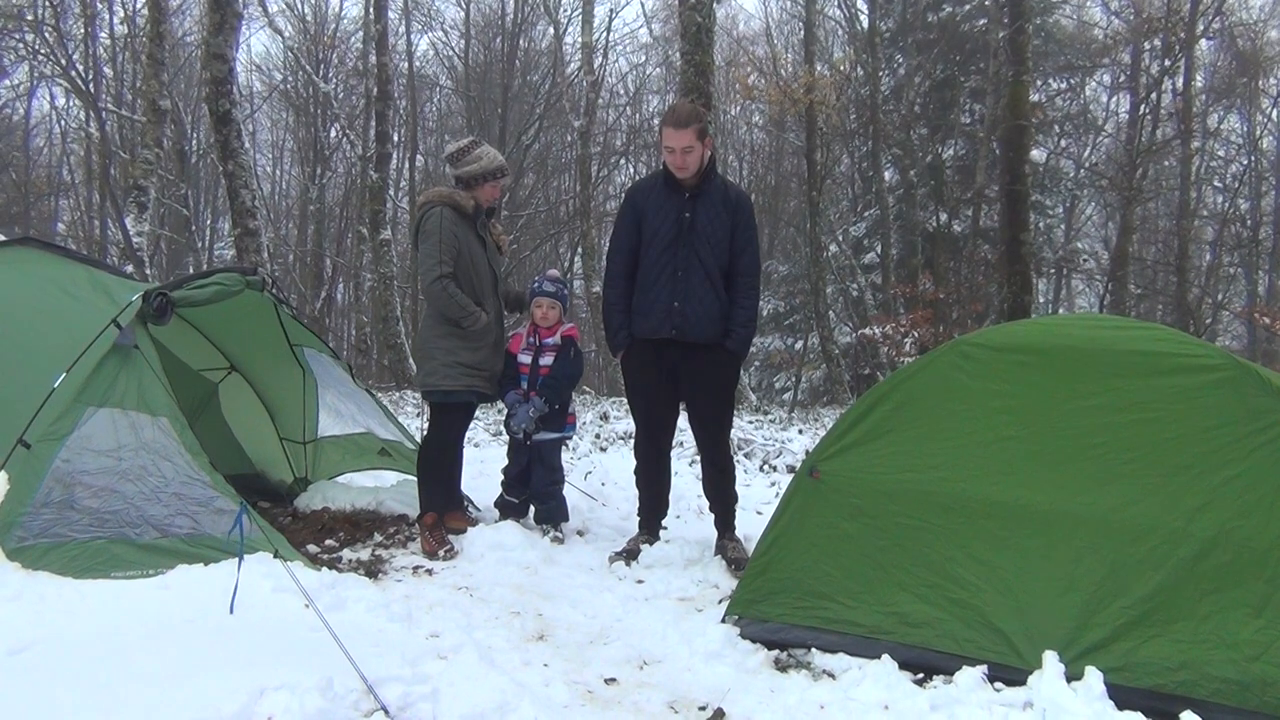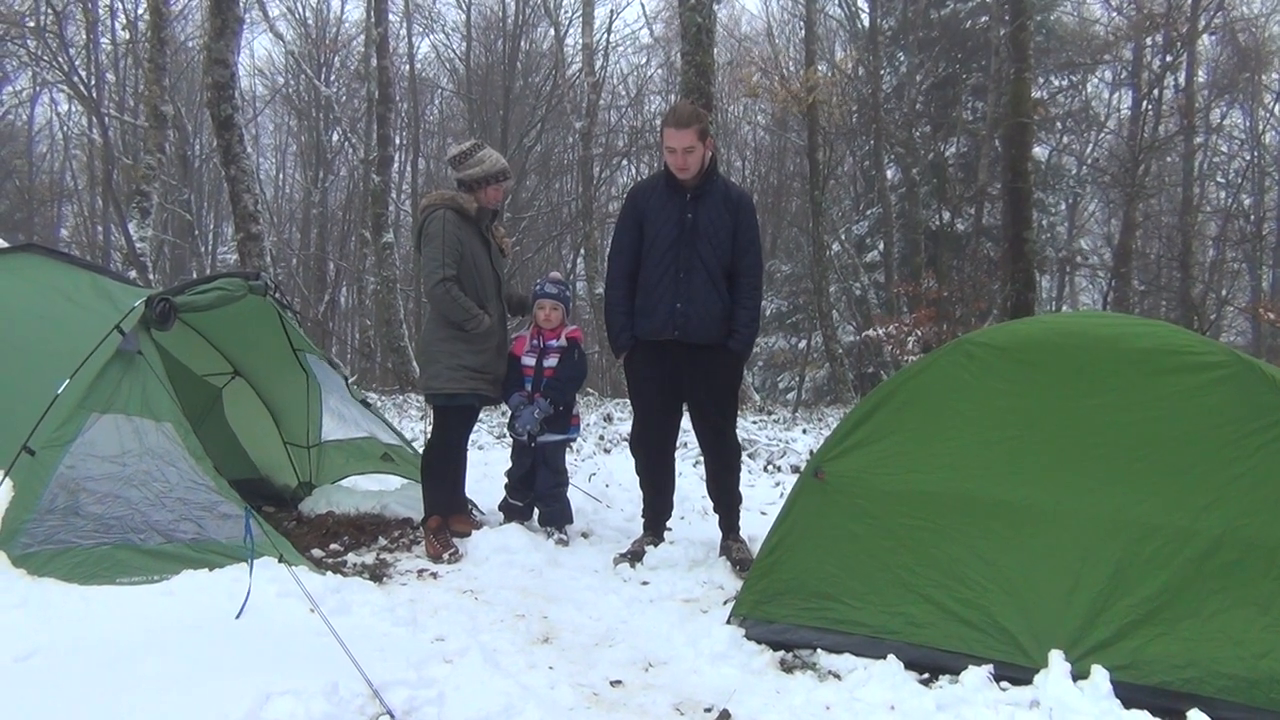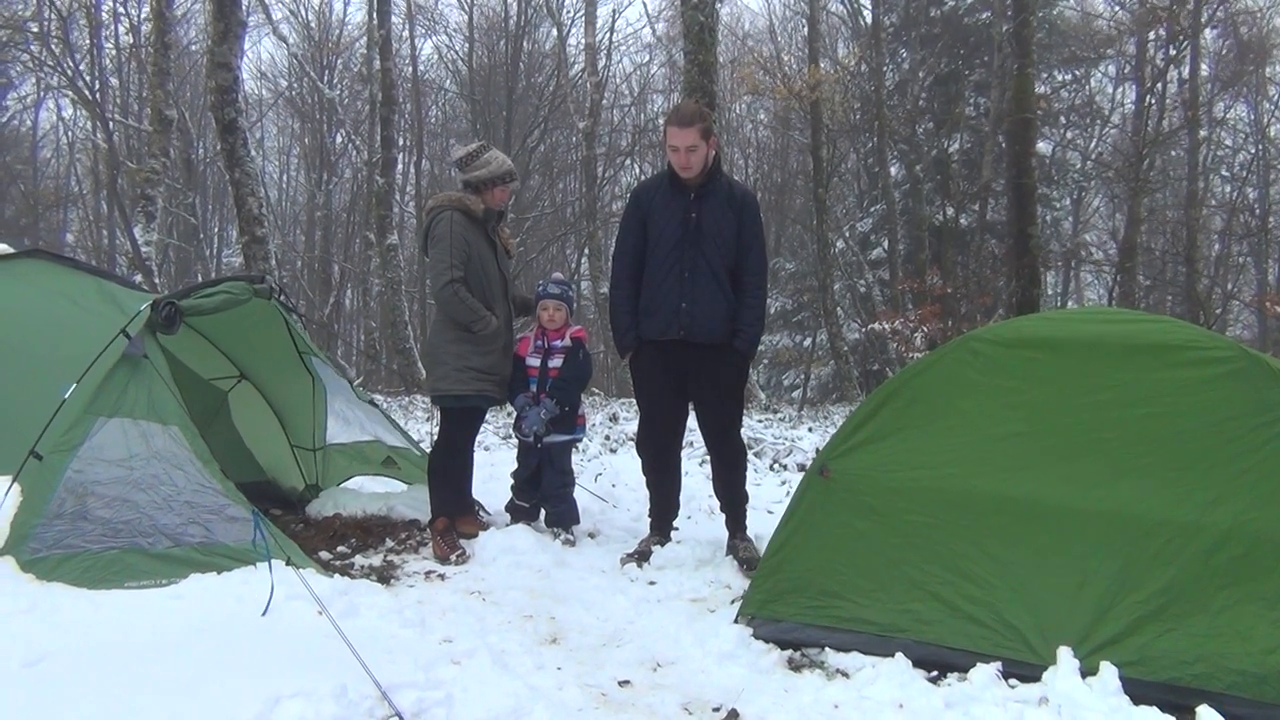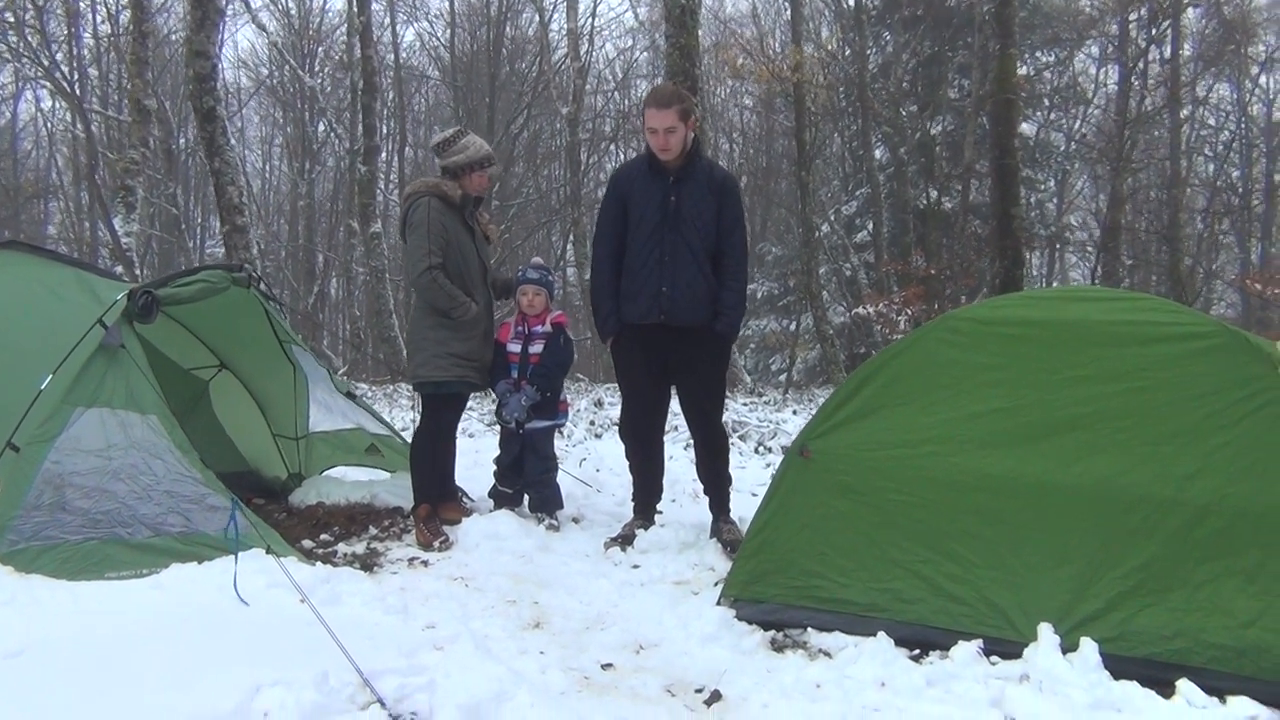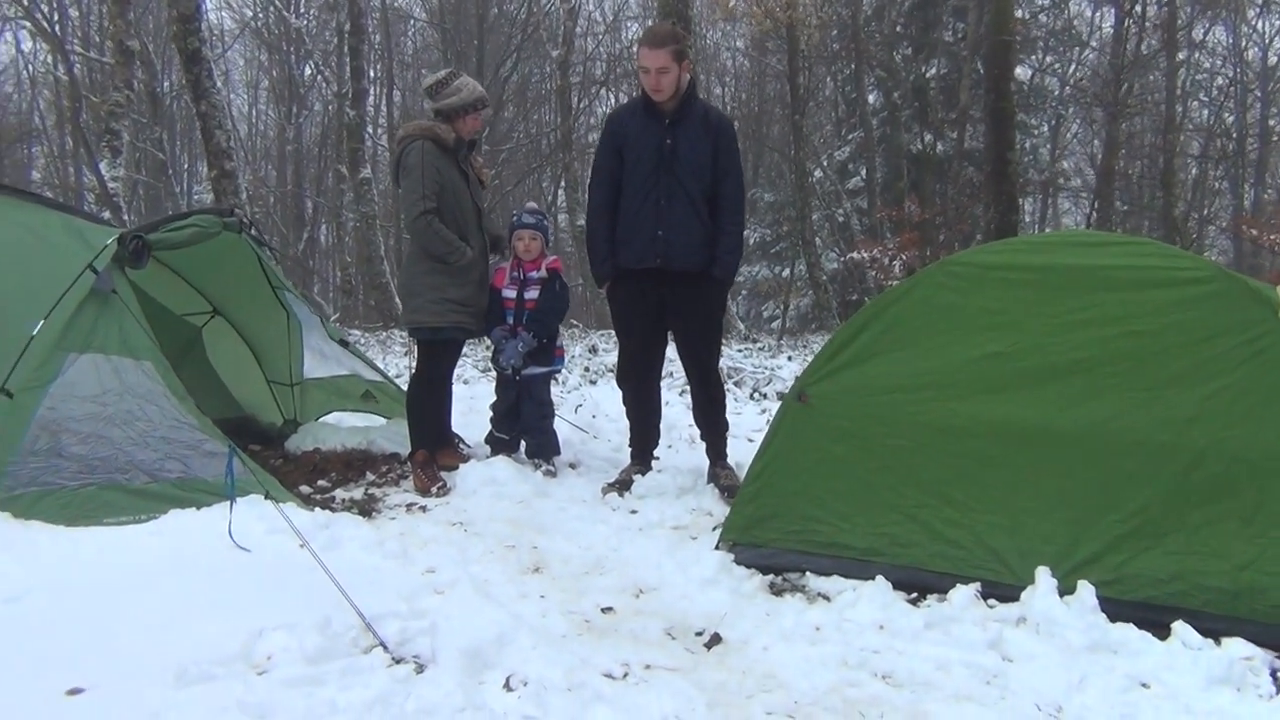
dt=1s
person 1, frame 1
left shoulder: (732, 200)
right shoulder: (642, 196)
left elbow: (746, 278)
right elbow: (617, 271)
left wrist: (737, 343)
right wrist: (619, 337)
left hip: (710, 346)
right hip: (649, 344)
left knee: (714, 444)
right knee: (651, 444)
left ankle: (726, 532)
right ankle: (647, 528)
person 1, frame 2
left shoulder: (734, 200)
right shoulder: (643, 197)
left elbow: (748, 278)
right elbow: (619, 273)
left wrist: (740, 343)
right wrist: (621, 338)
left hip: (713, 347)
right hip: (651, 346)
left knee: (719, 445)
right knee: (652, 445)
left ankle: (731, 533)
right ankle: (653, 529)
person 1, frame 3
left shoulder: (738, 199)
right shoulder: (646, 196)
left elbow: (753, 277)
right elbow: (624, 272)
left wrist: (745, 342)
right wrist: (626, 338)
left hip: (717, 347)
right hip: (656, 345)
left knee: (725, 444)
right knee: (657, 444)
left ankle: (738, 532)
right ankle: (659, 528)
person 1, frame 4
left shoulder: (718, 182)
right shoulder: (626, 180)
left elbow: (734, 260)
right elbow: (605, 256)
left wrist: (726, 325)
right wrist: (608, 322)
left hip: (699, 330)
right hip: (638, 330)
left knee: (707, 427)
right knee: (640, 429)
left ankle: (721, 514)
right ankle: (643, 512)
person 1, frame 5
left shoulder: (713, 124)
right shoulder: (621, 122)
left elbow: (731, 204)
right elbow: (600, 200)
left wrist: (723, 269)
right wrist: (603, 268)
left hip: (695, 275)
right hip: (634, 275)
left knee: (703, 372)
right knee: (637, 374)
left ankle: (718, 459)
right ankle: (641, 458)
person 2, frame 1
left shoulder: (479, 222)
right shoulder: (441, 217)
right elbow: (435, 284)
left wrist: (526, 302)
right wrist: (478, 320)
left hip: (474, 352)
right hip: (448, 351)
left knee: (456, 432)
right knee: (442, 432)
left ankle: (452, 507)
right ankle: (431, 521)
person 2, frame 2
left shoulder: (482, 225)
right shoulder: (444, 220)
right elbow: (438, 287)
left wrist: (527, 305)
right wrist: (481, 323)
left hip: (477, 355)
right hip: (451, 355)
left knee: (460, 435)
right knee: (446, 436)
left ankle: (456, 509)
right ankle: (436, 524)
person 2, frame 3
left shoulder: (488, 226)
right shoulder: (451, 221)
right elbow: (446, 289)
left wrist: (532, 305)
right wrist: (489, 324)
left hip: (482, 355)
right hip: (458, 357)
left knee: (466, 438)
right knee: (453, 438)
left ankle: (462, 511)
right ankle: (442, 526)
person 2, frame 4
left shoulder: (467, 212)
right shoulder: (428, 208)
right elbow: (423, 275)
left wrist: (516, 286)
right wrist: (469, 310)
left hip: (464, 342)
right hip: (439, 343)
left knee: (449, 423)
right knee: (435, 424)
left ankle: (446, 498)
right ankle: (425, 512)
person 2, frame 5
left shoulder: (460, 155)
right shoulder: (422, 151)
right elbow: (419, 219)
left wrist: (501, 243)
right wrist: (464, 256)
left hip: (459, 287)
right hip: (434, 288)
left knee: (445, 369)
right knee: (431, 369)
left ankle: (443, 443)
right ankle: (422, 457)
person 3, frame 1
left shoulder: (567, 343)
right shoulder: (519, 340)
left elbow: (561, 382)
right elbow: (507, 377)
left wrist: (534, 408)
right wrist: (516, 403)
left hip: (551, 421)
right hip: (519, 422)
left knee: (547, 473)
right knee: (516, 468)
left ankle: (550, 521)
right ankle: (509, 513)
person 3, frame 2
left shoulder: (571, 345)
right shoulder: (522, 343)
left elbow: (566, 384)
right elbow: (510, 379)
left wrist: (538, 409)
right wrist: (520, 405)
left hip: (556, 423)
right hip: (523, 423)
left knee: (551, 475)
right knee: (520, 471)
left ankle: (555, 523)
right ankle: (514, 515)
person 3, frame 3
left shoulder: (575, 345)
right shoulder: (526, 344)
left elbow: (571, 384)
right elbow: (515, 381)
left wrist: (544, 411)
right wrist: (526, 407)
left hip: (561, 423)
right hip: (529, 424)
left knee: (557, 476)
right knee: (526, 472)
left ankle: (562, 523)
right ankle: (521, 516)
person 3, frame 4
left shoulder: (556, 331)
right shoulder: (508, 330)
left elbow: (552, 370)
right elbow: (497, 367)
left wrist: (526, 396)
right wrist: (506, 393)
left hip: (543, 409)
right hip: (510, 411)
left knee: (540, 461)
right knee: (508, 458)
left ankle: (545, 509)
right ankle: (504, 503)
person 3, frame 5
left shoulder: (551, 276)
right shoulder: (503, 275)
left elbow: (549, 315)
right elbow: (492, 313)
left wrist: (523, 342)
right wrist: (502, 339)
left hip: (539, 355)
right hip: (506, 357)
left knee: (536, 408)
right knee: (505, 405)
left ankle: (542, 455)
right ankle: (501, 449)
